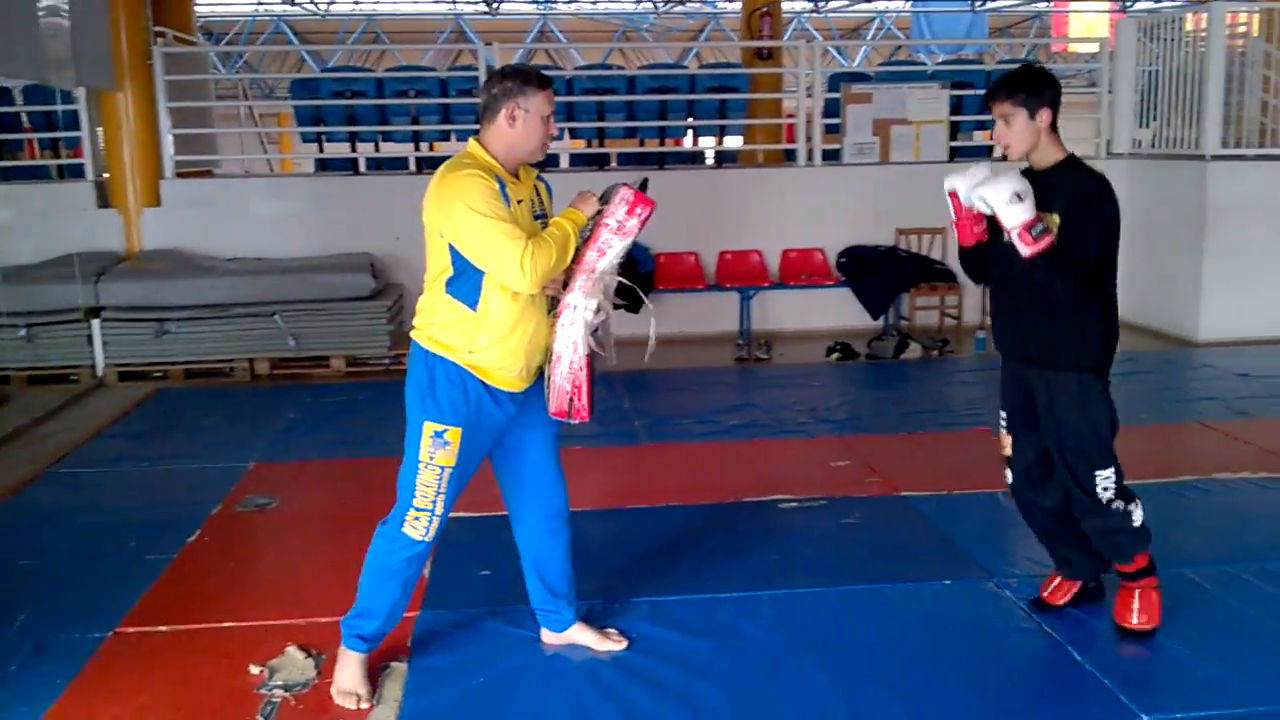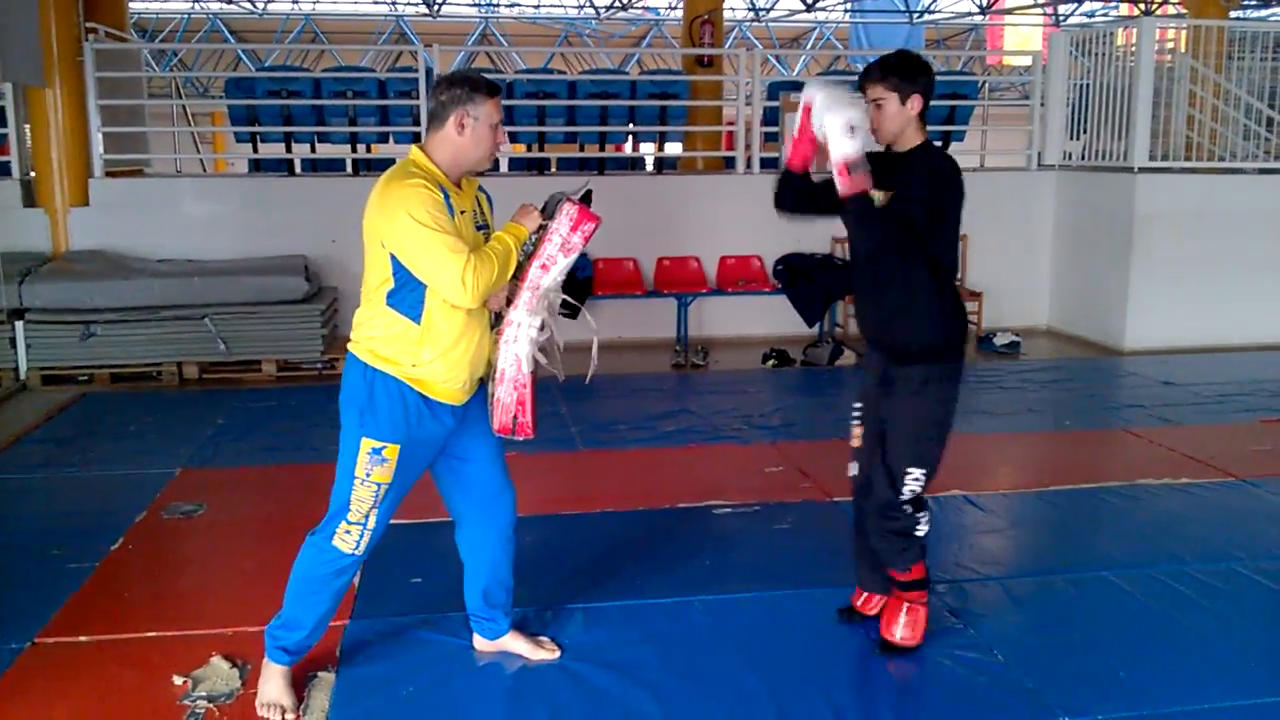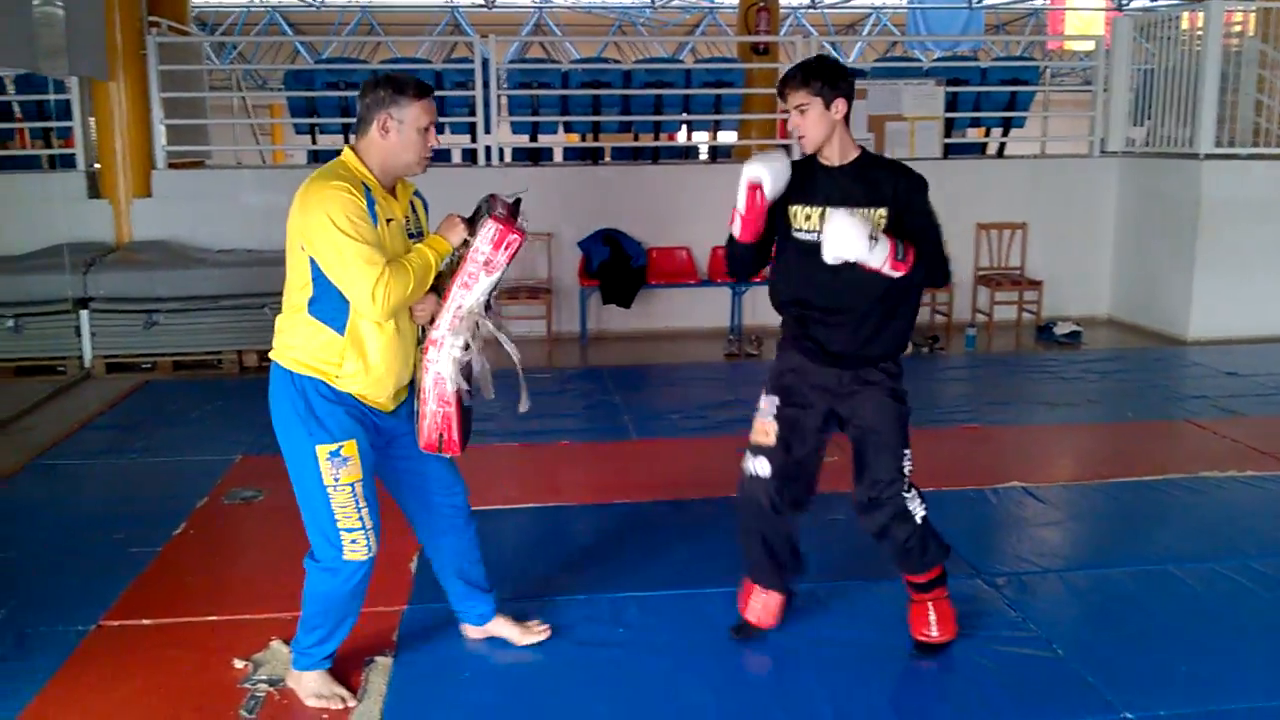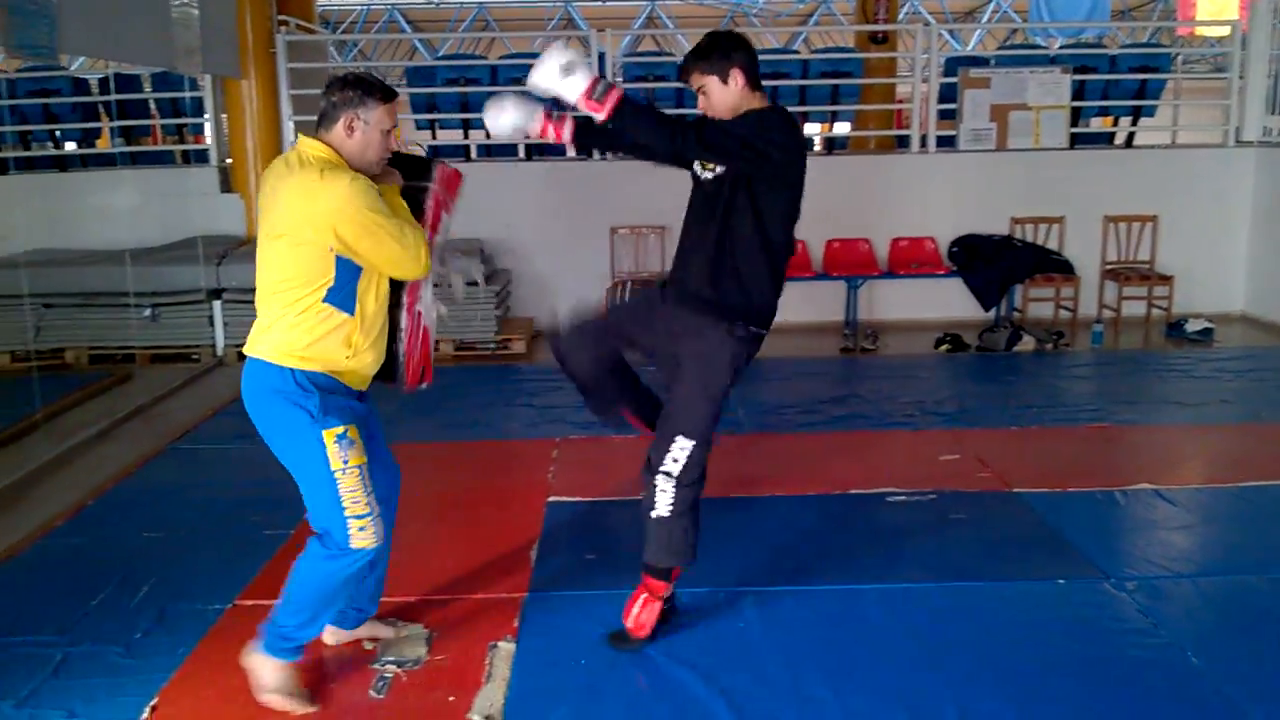
dt=0.7s
person 1, frame 1
left shoulder: (528, 182)
right shoulder: (462, 184)
left elbow: (541, 269)
right elbow: (525, 267)
left wrist: (572, 267)
right wrist: (574, 218)
left hip: (520, 377)
right hip: (455, 376)
left knee: (544, 503)
right knee: (417, 519)
left ankle: (558, 621)
right ankle: (357, 644)
person 1, frame 2
left shoulder: (469, 191)
right shoulder: (405, 193)
left elbow: (481, 281)
right elbow: (466, 283)
left wrist: (505, 286)
right wrist: (516, 232)
left hip: (458, 391)
right hip: (393, 390)
left knee: (491, 510)
right knee: (349, 533)
left ankle: (492, 629)
right ankle: (280, 657)
person 1, frame 3
left shoulder: (405, 197)
right shoulder: (330, 196)
right elbow: (381, 292)
left wrist: (428, 301)
right wrist: (439, 244)
left hip: (386, 392)
right hip: (318, 394)
left knee: (440, 501)
right knee: (349, 543)
left ankle: (476, 614)
right ankle: (308, 666)
person 1, frame 4
left shoulder: (290, 171)
right shoulder: (339, 189)
right elbow: (411, 256)
right wrist: (392, 194)
left hip: (323, 380)
right hip: (297, 389)
left knee: (375, 495)
right knee: (355, 532)
left ankle: (344, 617)
right ankle: (273, 651)
person 2, frame 1
left shoulder: (1087, 190)
right shoulder: (1015, 184)
left elbow: (1074, 286)
right elbow: (983, 271)
left wrist: (1025, 231)
right wrist: (972, 229)
left hip: (1073, 369)
right hip: (1018, 364)
left knee: (1095, 486)
right knee: (1029, 485)
left ankle: (1138, 579)
right ankle: (1079, 573)
person 2, frame 2
left shoulder: (935, 173)
right shoulder: (872, 167)
left elbow: (875, 240)
right elbow: (792, 201)
left wrist: (851, 179)
right wrist: (804, 146)
left hip: (928, 358)
right hip: (881, 352)
left knee: (900, 485)
right knee: (869, 478)
left ankle: (910, 593)
right ankle: (876, 587)
person 2, frame 3
left shoulder: (896, 183)
right shoulder: (779, 180)
left elbow: (933, 269)
right elbow: (743, 264)
left wrist: (887, 257)
right wrist: (749, 213)
left hip: (867, 369)
right hip: (799, 360)
left knee: (886, 492)
right knee: (766, 482)
left ankle: (929, 591)
right ankle: (769, 589)
person 2, frame 4
left shoulder: (774, 137)
right shoulder: (712, 135)
left elbow: (671, 138)
right elbow: (644, 138)
left wrist: (599, 99)
right wrist: (551, 125)
left hip: (726, 321)
right hip: (678, 300)
left knee: (675, 463)
right knee: (576, 345)
left ankle: (657, 590)
right ankle: (658, 421)
